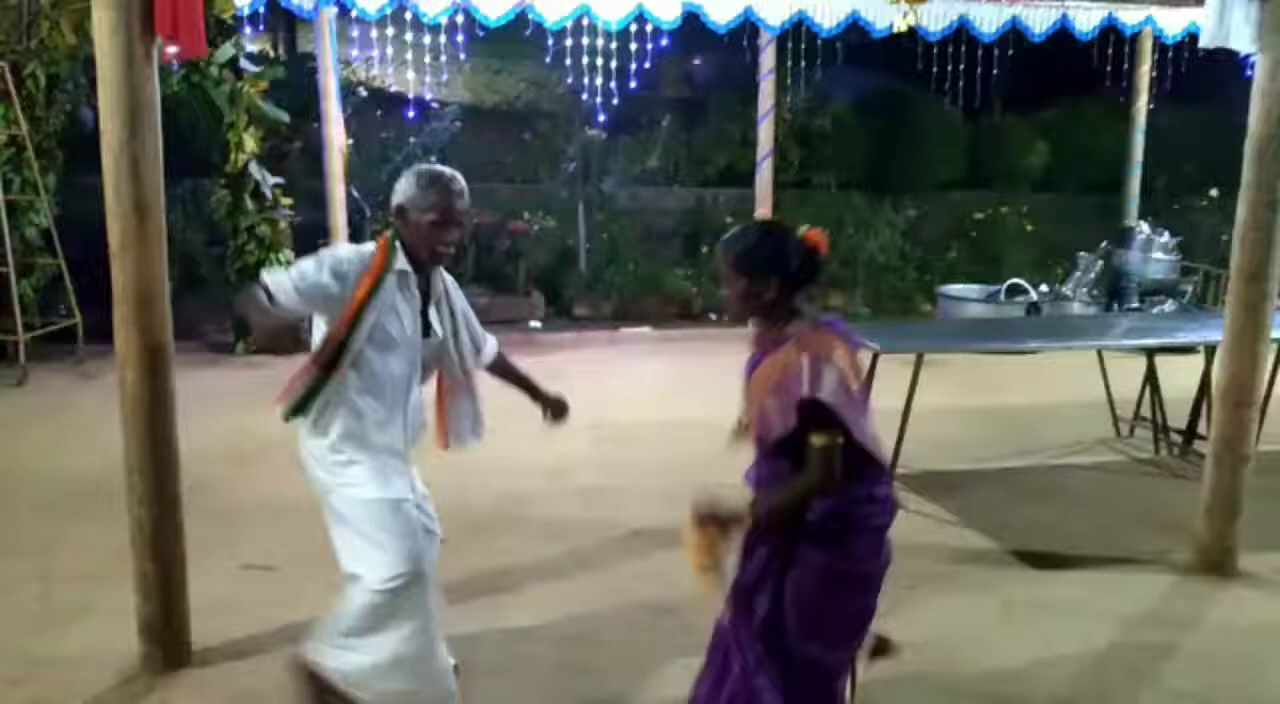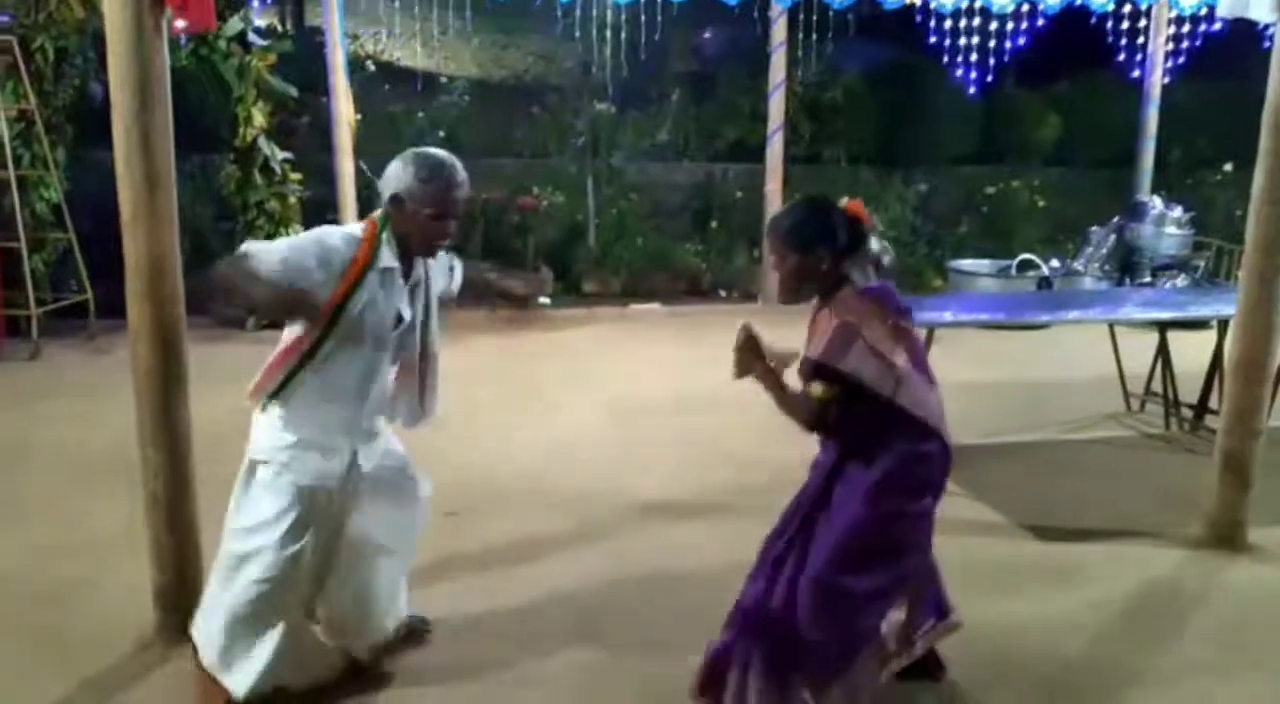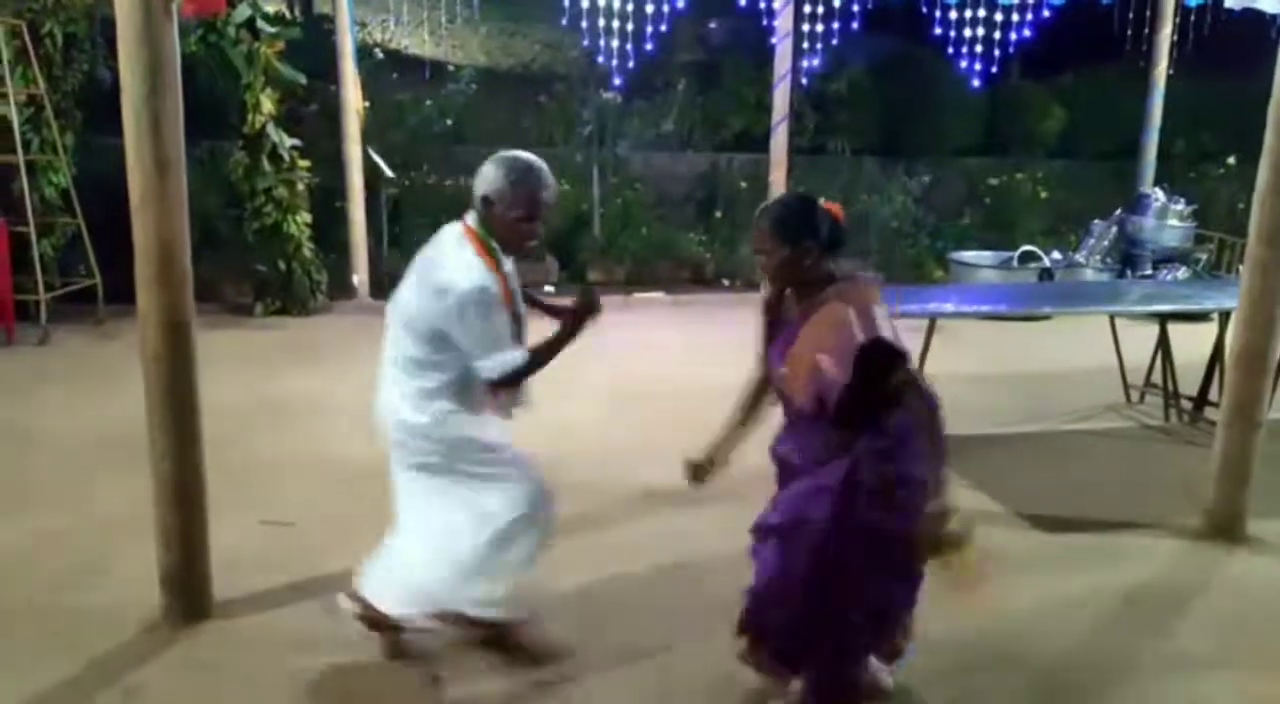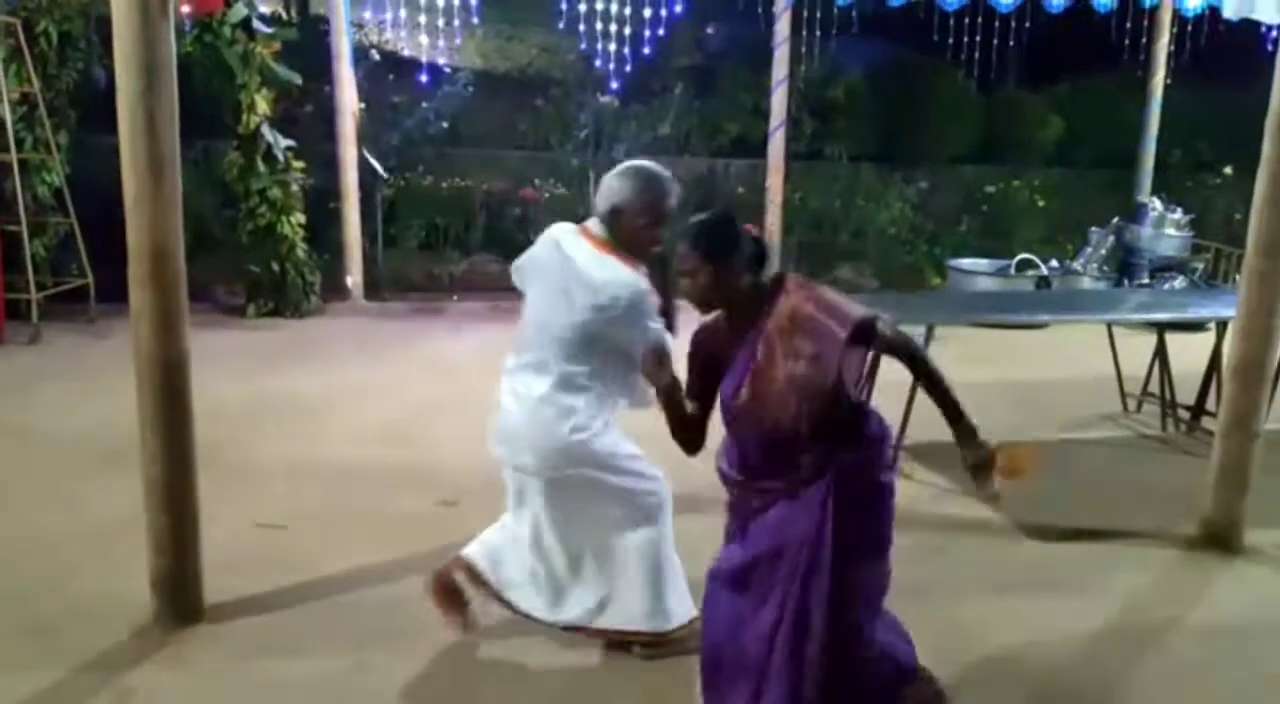
dt=0.4s
person 1, frame 1
left shoulder: (443, 288)
right shoulder: (353, 268)
left elbow: (482, 351)
right elbow: (265, 294)
left wrist: (537, 393)
right wrist: (269, 319)
left hip: (390, 446)
right hip: (345, 446)
left knee: (417, 543)
right knee: (398, 567)
person 1, frame 2
left shoulder: (425, 261)
right shoulder: (338, 249)
left elbow: (450, 277)
right elbow: (232, 271)
right wrist: (279, 300)
left hip: (357, 427)
right hip: (299, 430)
left knee: (399, 498)
right knee: (276, 556)
left ankle: (370, 628)
person 1, frame 3
left shoulder: (466, 242)
right shoulder: (470, 282)
right elbow: (507, 373)
left wrist: (547, 307)
right wrist: (572, 327)
left hip: (410, 409)
right hip: (429, 416)
left knee: (442, 520)
right knee: (521, 499)
left ankle: (392, 610)
right ankle: (466, 614)
person 1, frame 4
left shoulder: (555, 239)
right shoulder: (625, 287)
left elbow: (521, 277)
right wrist: (664, 302)
left hip: (520, 410)
right hip: (564, 427)
left knee: (538, 514)
right knee: (644, 500)
left ankle: (463, 574)
right ankle: (655, 627)
person 2, frame 1
left shoulder: (813, 356)
right shoulder: (769, 335)
left elbow: (824, 474)
left wrist: (737, 516)
left hip: (833, 514)
right hip: (799, 502)
left knee: (802, 631)
right knee: (772, 616)
right ankle: (857, 646)
person 2, frame 2
left shoulder: (845, 317)
right shoulder: (859, 289)
left elbow: (812, 414)
left wrist: (759, 367)
left hip: (889, 458)
right hip: (880, 451)
left knee: (835, 567)
right knee: (887, 557)
right ankle: (912, 653)
person 2, frame 3
left shoulder: (855, 309)
right shoulder: (783, 303)
left elbow: (921, 401)
right elbow: (771, 380)
left wrist: (932, 502)
right wrist: (724, 445)
left hip: (872, 469)
right hip: (811, 460)
left knee: (846, 582)
right knee: (789, 563)
person 2, frame 4
left shoulder: (808, 309)
right shoulder: (712, 340)
left elbow: (908, 351)
right elbow: (690, 441)
left wrist: (966, 434)
right wrist: (665, 388)
left hip: (841, 481)
right hip: (766, 488)
left knee: (831, 610)
right knee: (745, 609)
